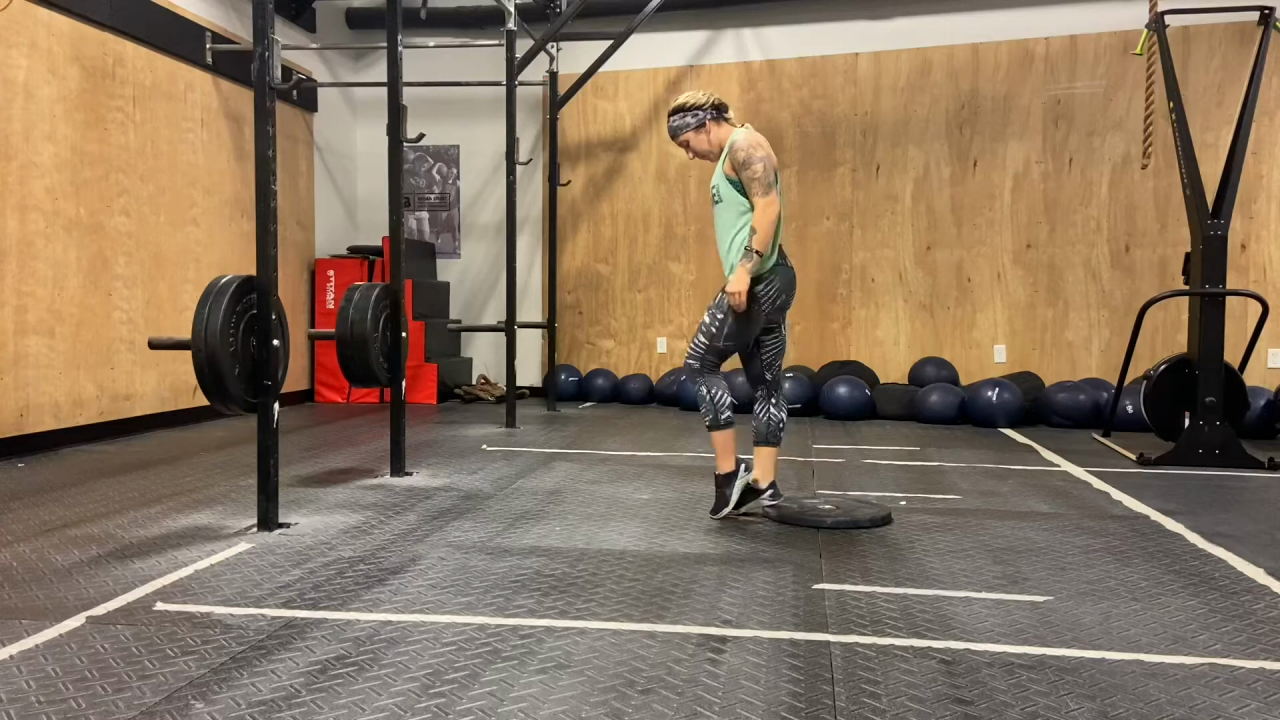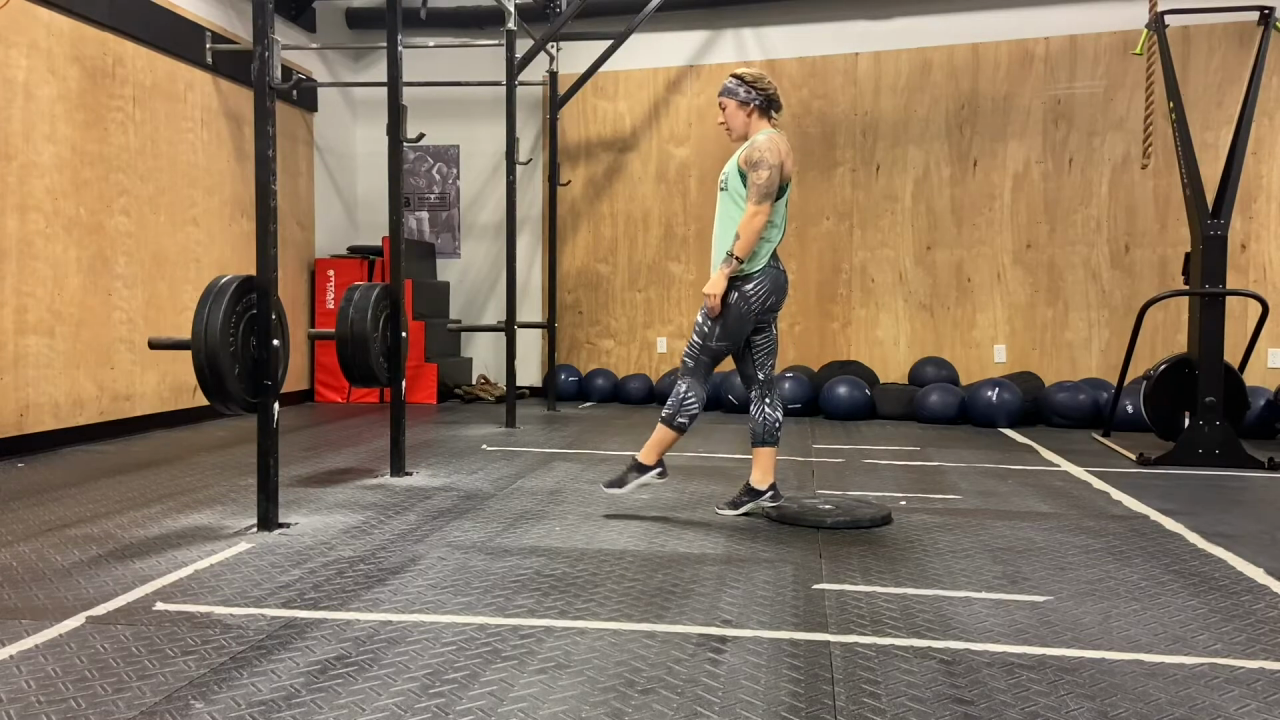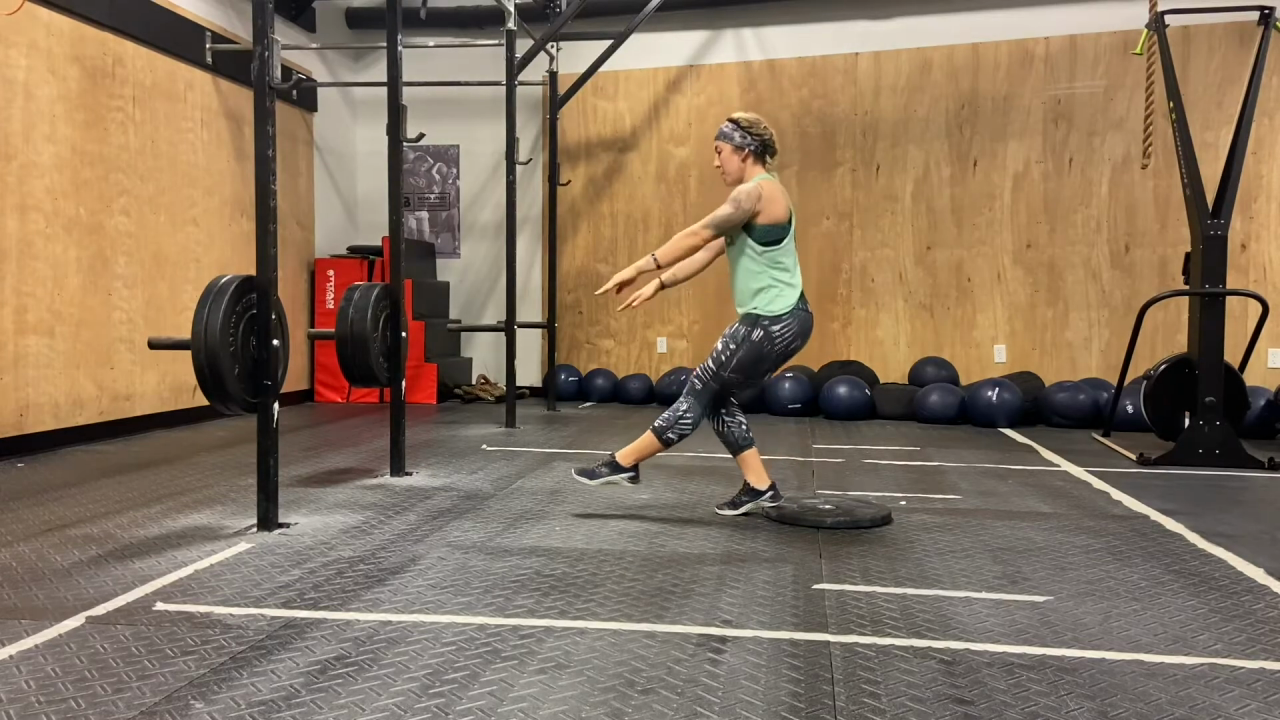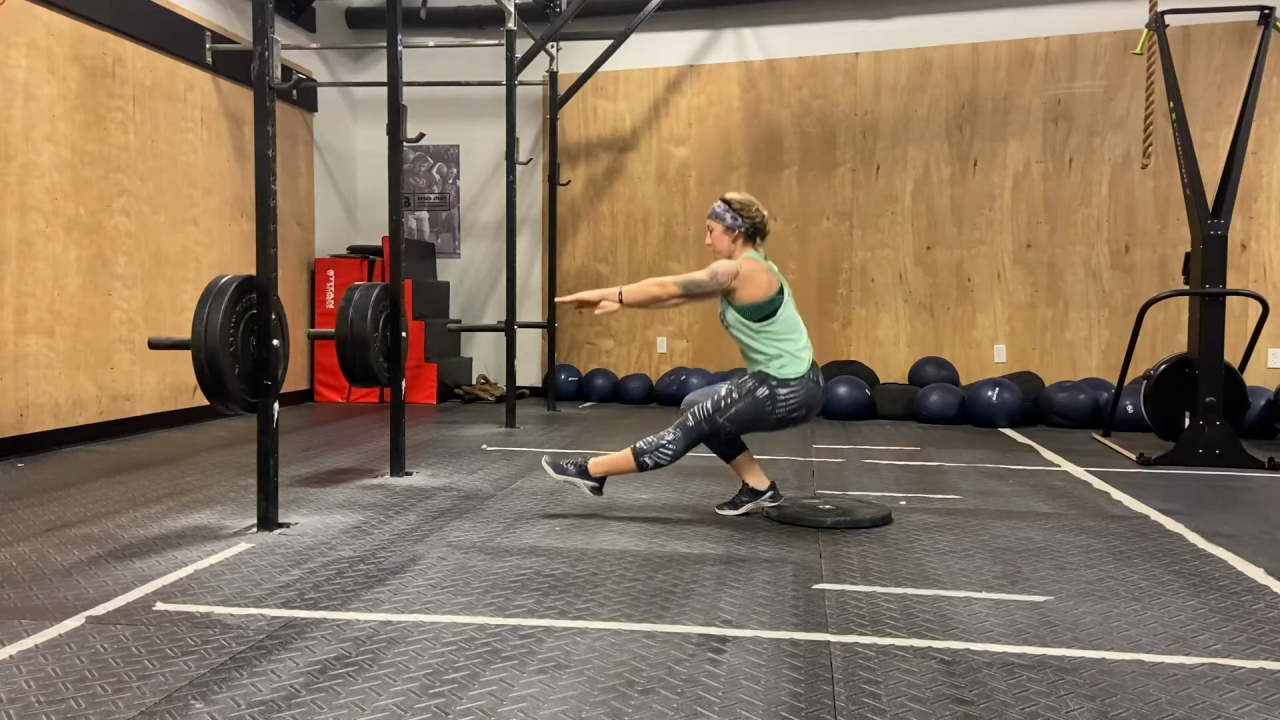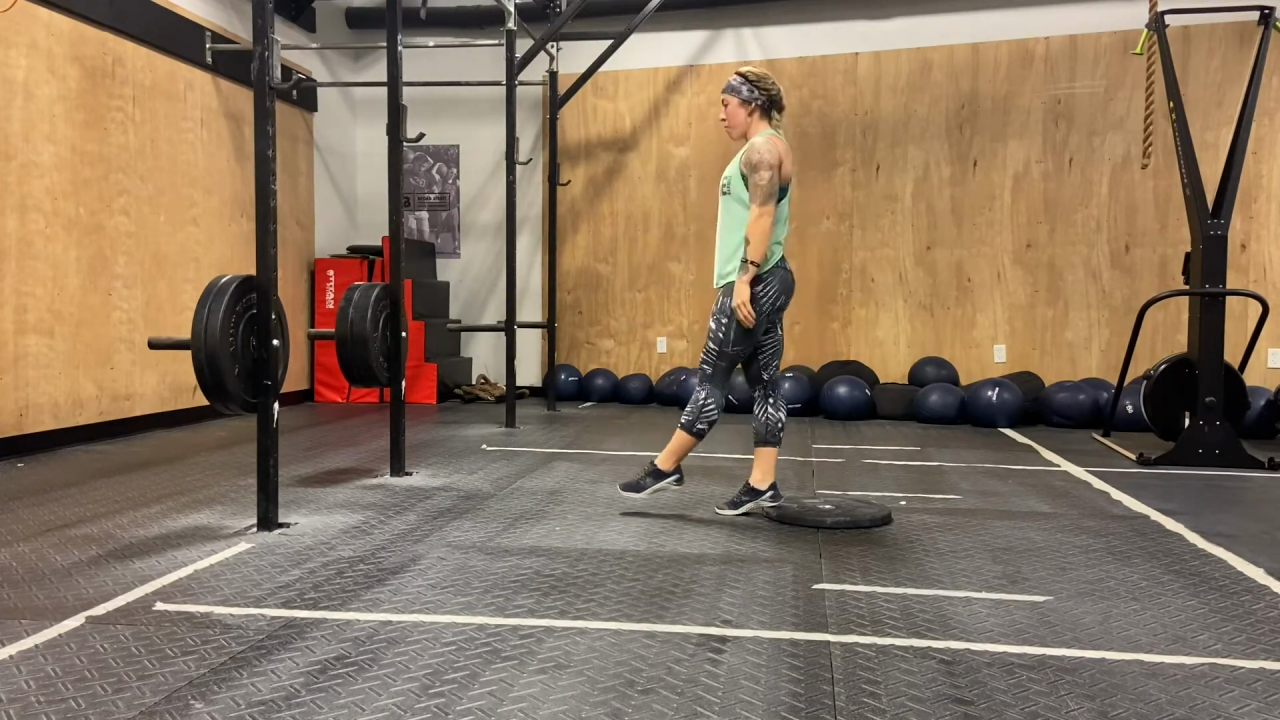
dt=1s
person 1, frame 1
left shoulder: (744, 144)
right shoulder: (735, 154)
left elbow: (768, 208)
left wrist: (743, 271)
left hip: (758, 280)
right hip: (766, 281)
left knee: (701, 363)
right knee: (765, 381)
left ankle: (729, 468)
right ankle: (763, 483)
person 1, frame 2
left shoulder: (765, 146)
right shoulder: (759, 148)
left elbow: (757, 215)
left wrist: (722, 273)
left hip: (748, 282)
right hip: (760, 280)
left knee: (695, 368)
right knee: (759, 382)
left ankle: (649, 461)
right ankle: (763, 485)
person 1, frame 3
left shoulder: (757, 192)
right shoulder: (755, 196)
left elbow: (696, 235)
right elbow: (708, 250)
left wrist: (637, 267)
right wrist: (657, 283)
left hip: (775, 324)
right hip: (777, 321)
left knee: (700, 392)
right knee: (715, 397)
left ankle: (623, 463)
right ankle: (760, 487)
person 1, frame 4
left shoulder: (738, 270)
right shoulder: (750, 269)
left elbow: (668, 288)
right elbow: (682, 294)
left wrist: (607, 293)
right wrist: (619, 299)
left hip: (787, 391)
right hip: (790, 384)
left knee: (689, 427)
right knee: (698, 411)
left ankle: (591, 471)
right ankle: (759, 488)
person 1, frame 5
left shoulder: (762, 147)
right shoulder: (763, 148)
left elbow: (762, 216)
left wrist: (743, 281)
left hip: (753, 283)
right hip: (766, 281)
left knee: (711, 379)
right knee: (763, 382)
left ankle: (665, 468)
right ankle: (763, 485)
